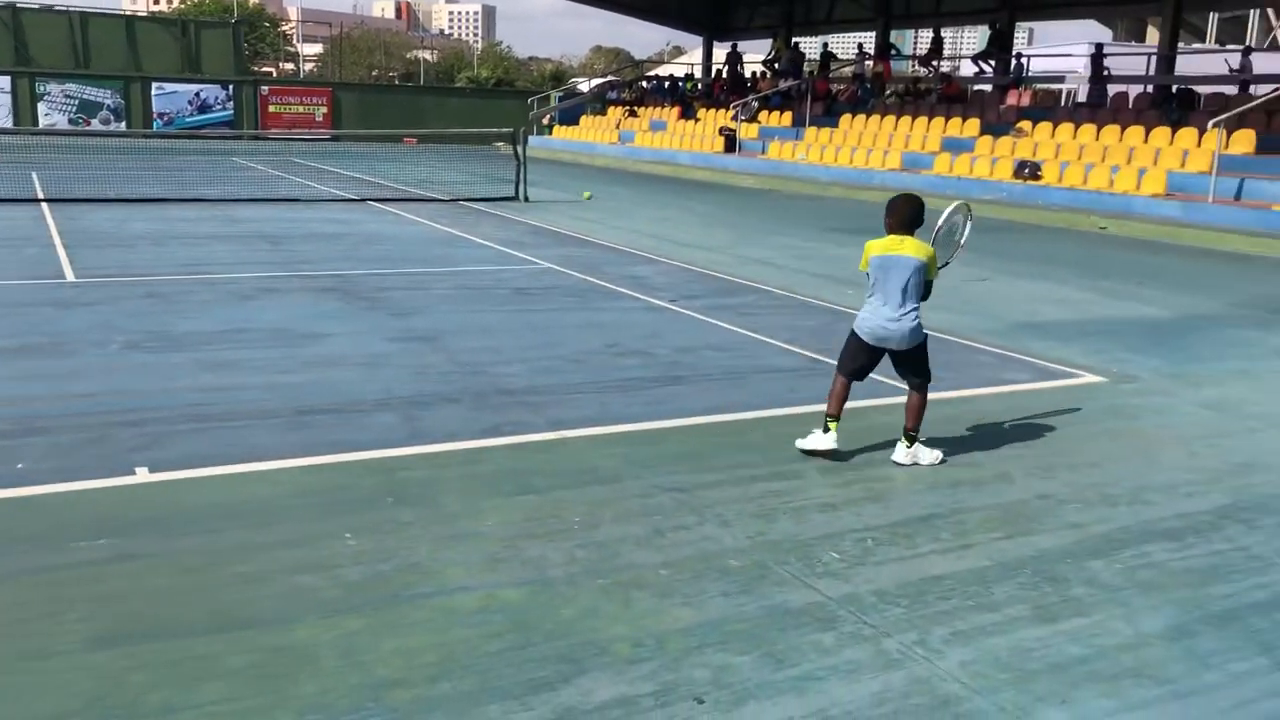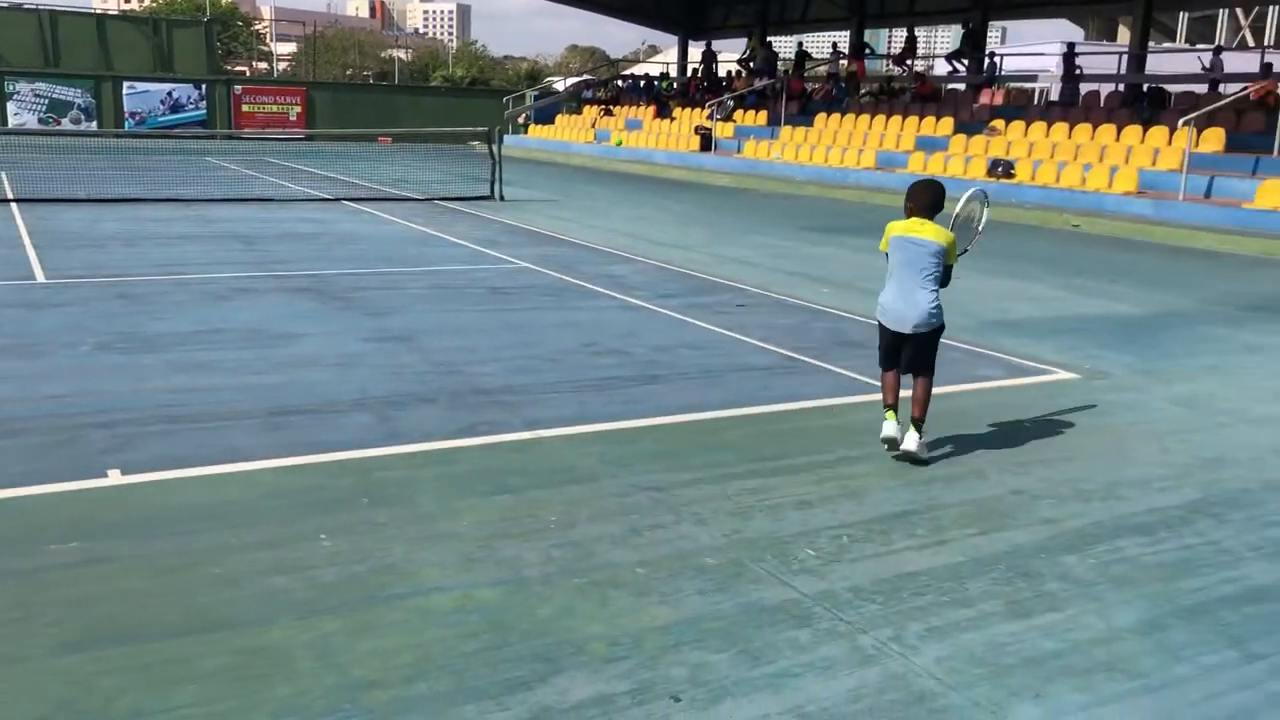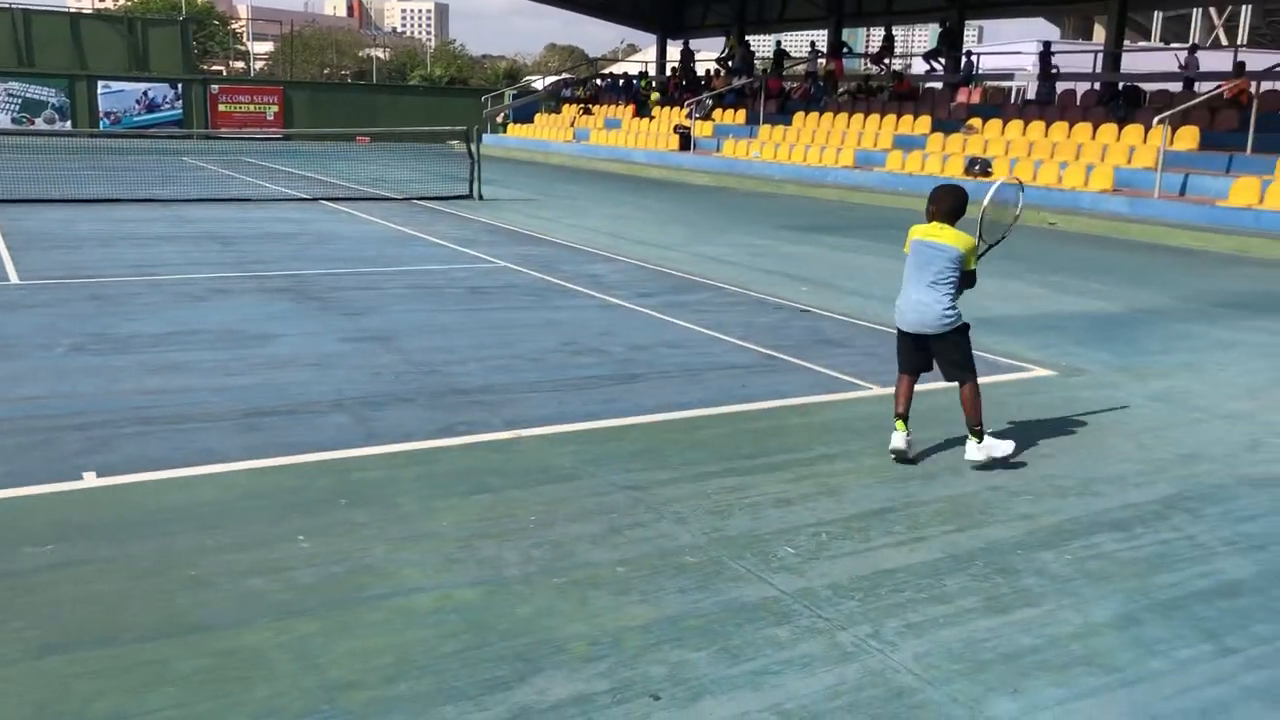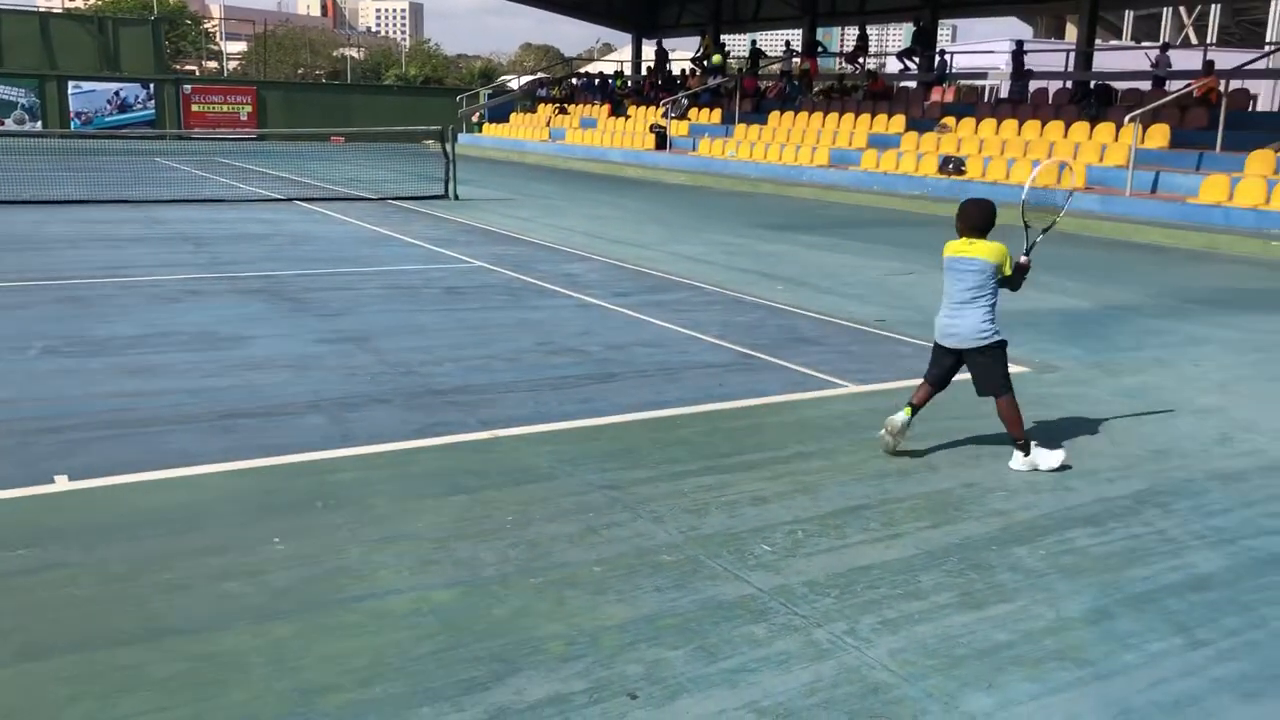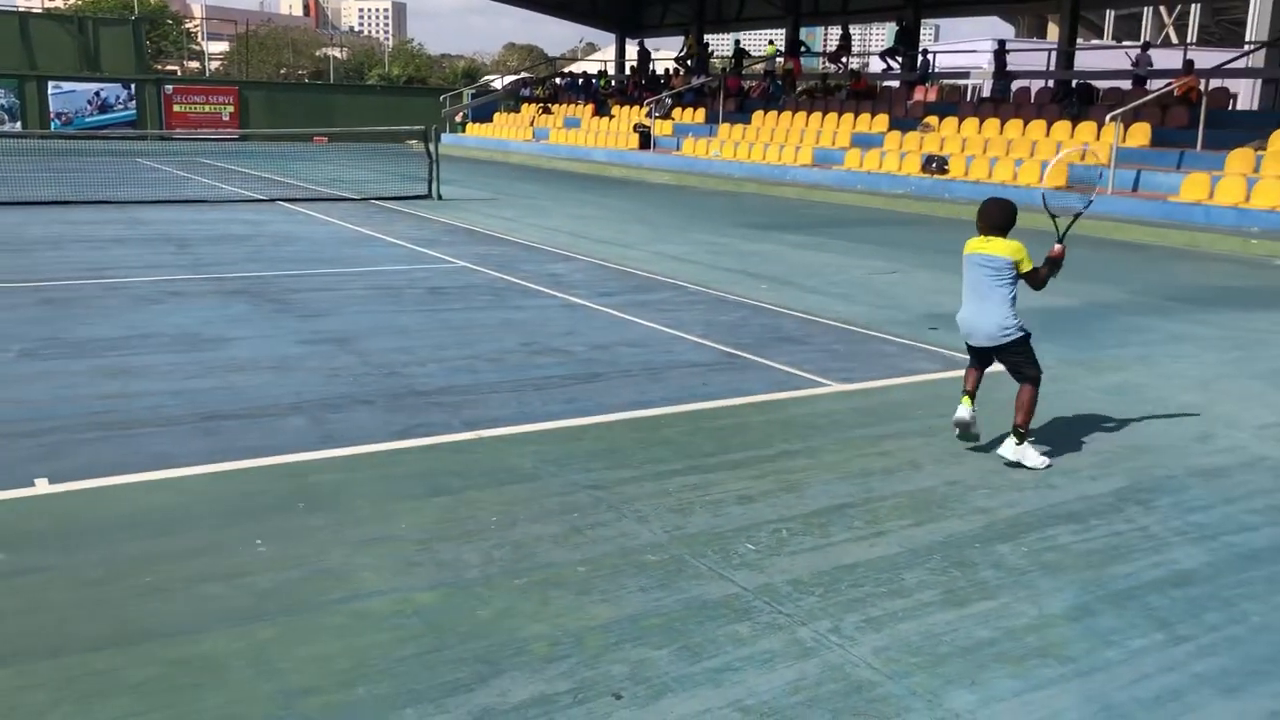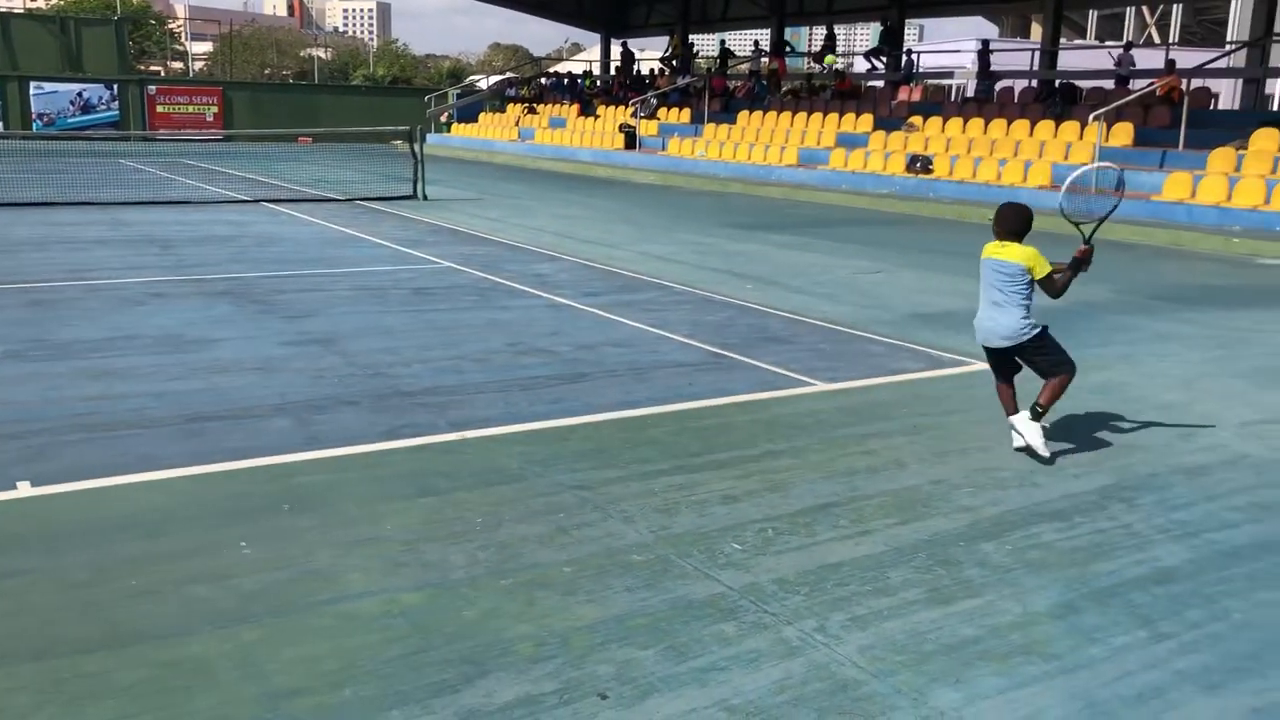
dt=0.1s
person 1, frame 1
left shoulder: (873, 248)
right shoulder: (926, 253)
right elbow: (924, 294)
left hip: (869, 328)
right hip: (907, 333)
left knee: (844, 376)
right knee: (919, 386)
left ankle: (827, 433)
right ankle: (908, 446)
person 1, frame 2
left shoulder: (893, 229)
right shoulder: (945, 240)
right elbow: (944, 281)
left hip: (890, 312)
right hip: (924, 318)
left knee: (890, 370)
right knee: (922, 376)
left ankle: (890, 421)
right ankle: (914, 435)
person 1, frame 3
left shoulder: (915, 233)
right shoulder: (965, 243)
right elbow: (968, 283)
left hip: (907, 315)
right hip: (942, 320)
left knee: (907, 374)
right knee: (966, 377)
left ankle: (900, 433)
right ankle: (977, 441)
person 1, frame 4
left shoulder: (948, 250)
right shoulder: (998, 252)
right elbow: (1013, 284)
left wrist: (1012, 270)
right wrist: (1021, 269)
left hip: (946, 331)
right hip: (981, 335)
left knee: (933, 382)
right knee: (1003, 393)
left ankle: (904, 417)
right ankle: (1024, 452)
person 1, frame 5
left shoulder: (970, 247)
right shoulder: (1015, 249)
right elbow: (1037, 282)
left wrist: (1045, 263)
right wrist: (1053, 263)
left hip: (971, 326)
right hip: (1003, 330)
left knee: (977, 363)
right knee: (1031, 379)
left ankle: (966, 407)
right ankle: (1017, 444)
person 1, frame 6
left shoulder: (987, 251)
right shoulder: (1029, 255)
right elbow: (1054, 289)
left wrist: (1068, 267)
right wrist: (1076, 264)
left hip: (985, 331)
right hip: (1018, 333)
left knee: (1004, 377)
right knee: (1065, 371)
left ankle: (1018, 424)
right ankle: (1032, 418)
